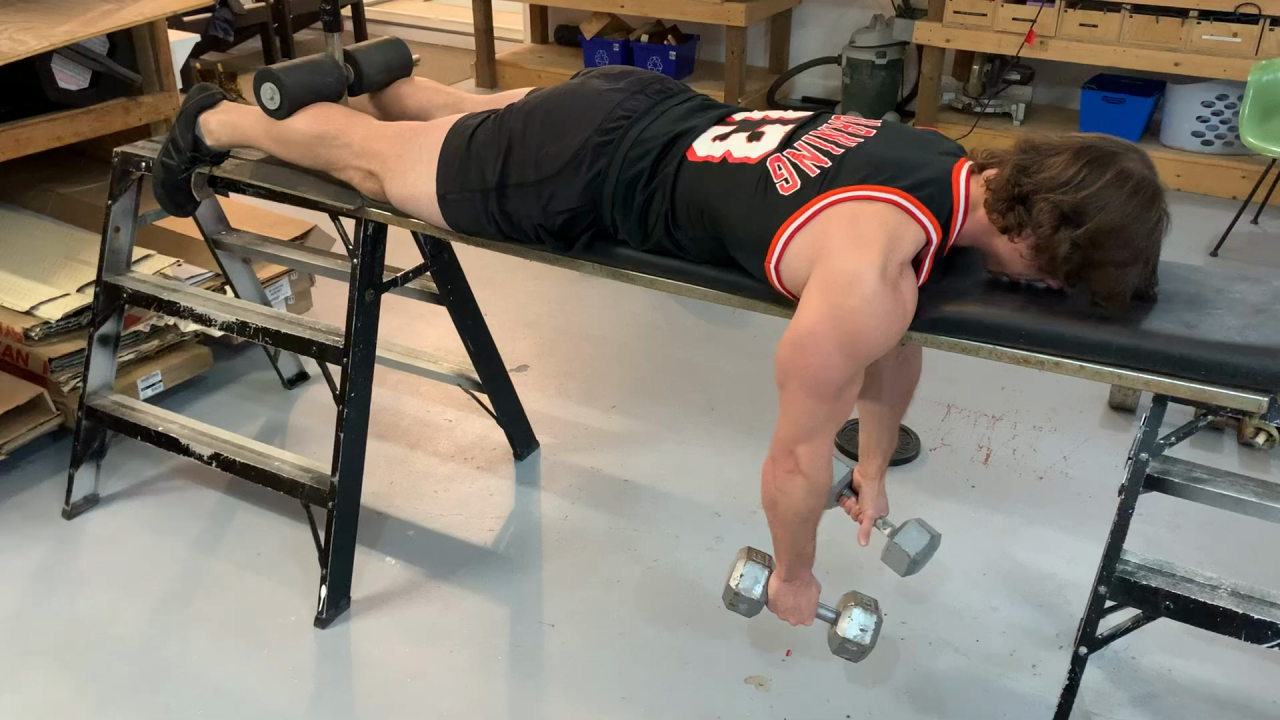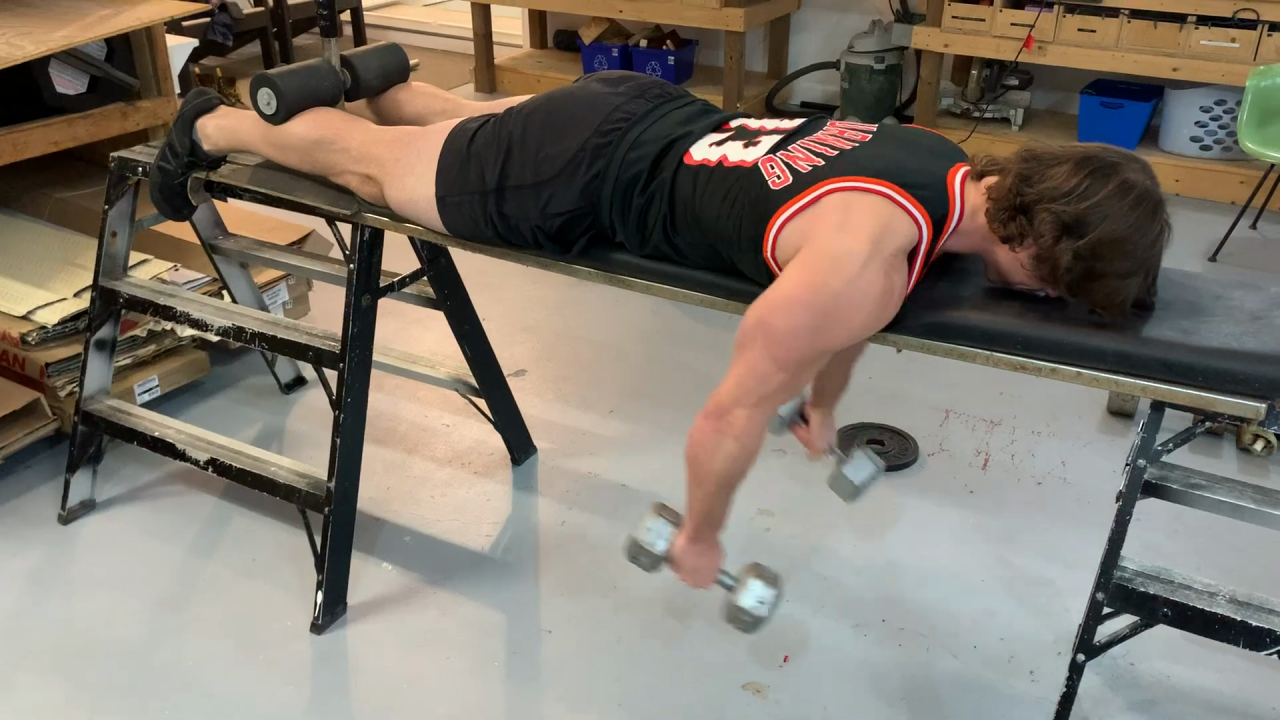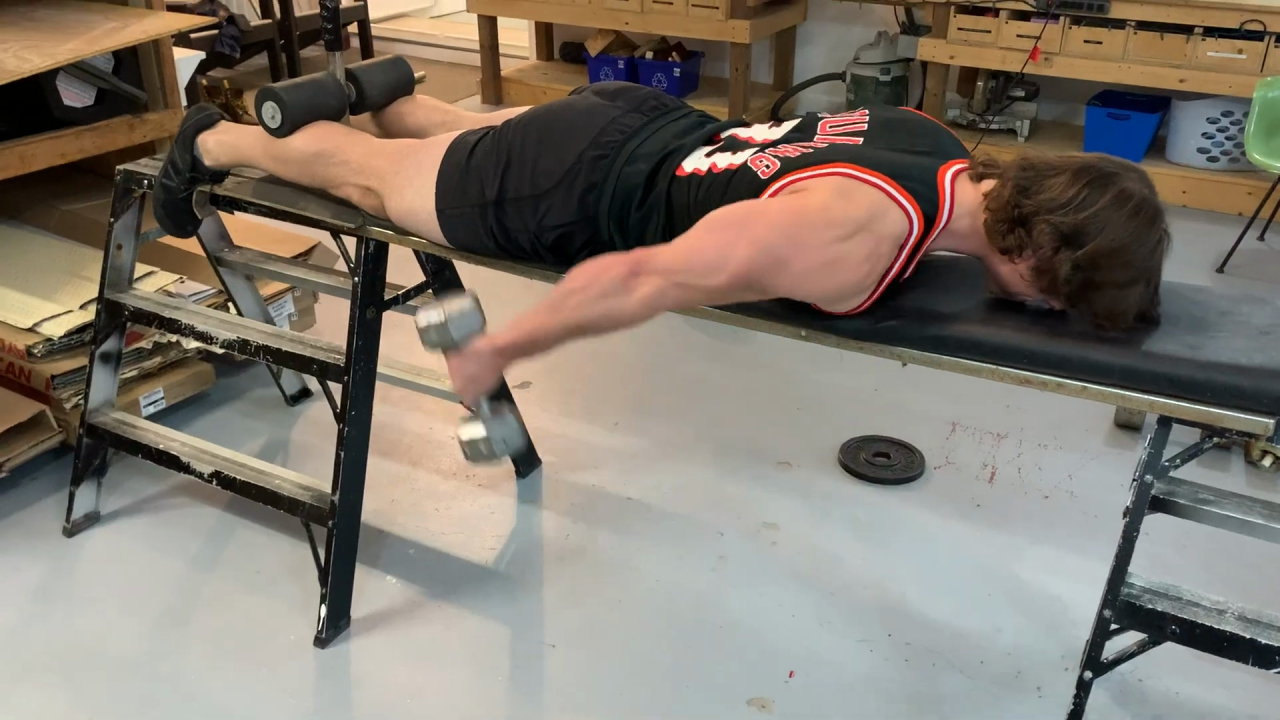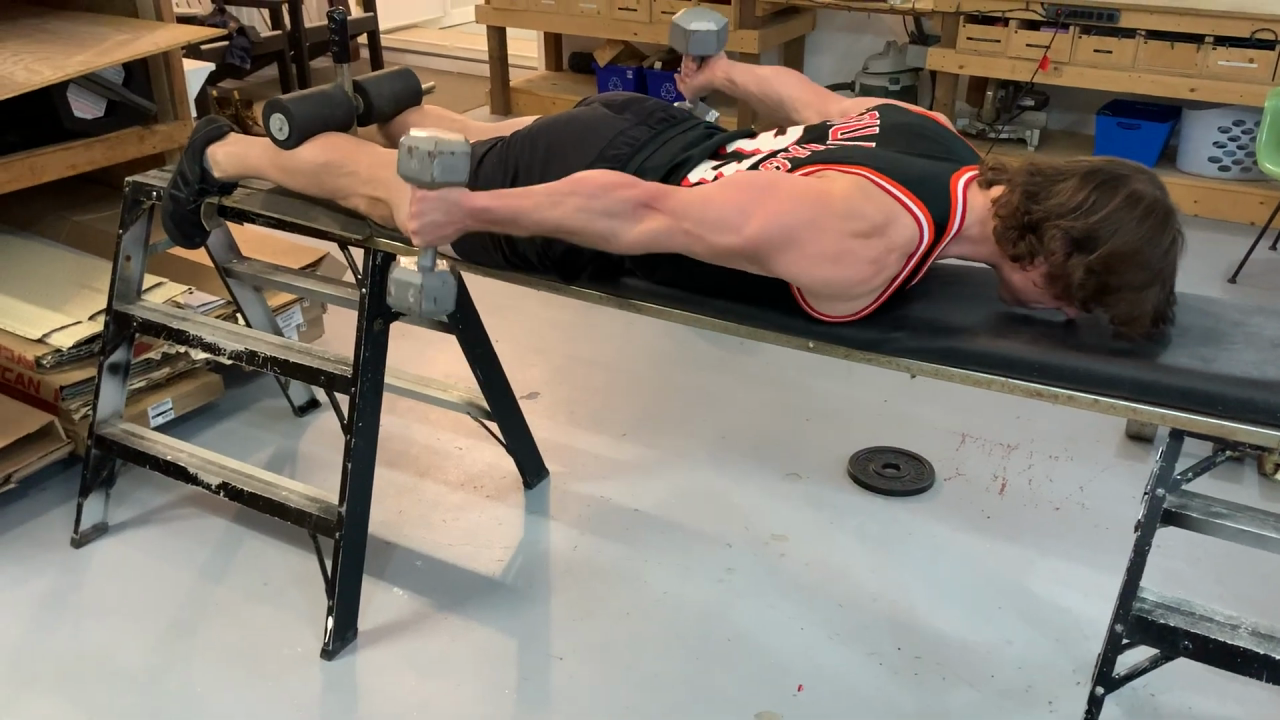
dt=0.4s
person 1, frame 1
left shoulder: (948, 164)
right shoulder: (868, 271)
left elbow: (892, 340)
right elbow: (797, 450)
left wrist: (877, 466)
right wrist: (793, 577)
left hip: (639, 106)
right hip: (579, 175)
left knee: (459, 108)
right knee: (373, 159)
right ankle: (216, 122)
person 1, frame 2
left shoulder: (946, 164)
right shoulder: (863, 260)
right elbow: (732, 413)
left wrist: (823, 415)
right wrist: (698, 536)
left hip: (635, 115)
right hip: (579, 178)
left knee: (458, 113)
right knee: (370, 165)
right ankle: (214, 126)
person 1, frame 3
left shoulder: (936, 150)
right shoulder: (858, 244)
right elbow: (639, 278)
right wrist: (494, 351)
left hip: (635, 127)
right hip: (575, 193)
left knee: (451, 129)
right knee: (372, 179)
right ankle: (212, 143)
person 1, frame 4
left shoulder: (937, 141)
right shoulder: (865, 247)
left elbow: (793, 89)
right elbow: (637, 215)
left wrist: (723, 70)
right wrist: (465, 212)
left hip: (643, 133)
right hip: (602, 169)
left knee: (468, 142)
right knee: (384, 191)
left ankle: (380, 106)
right ankle: (225, 156)
